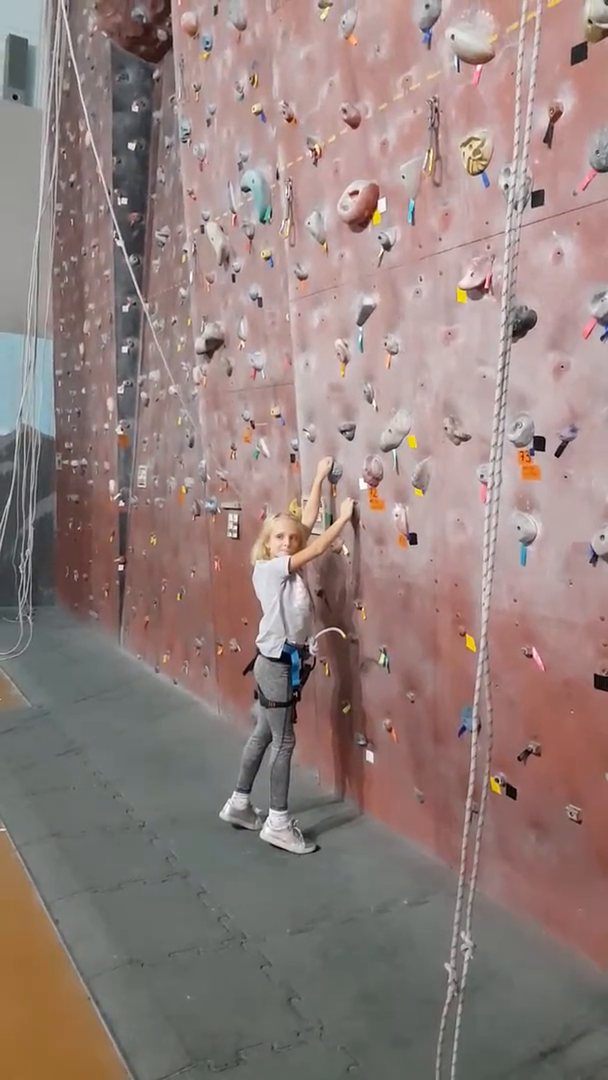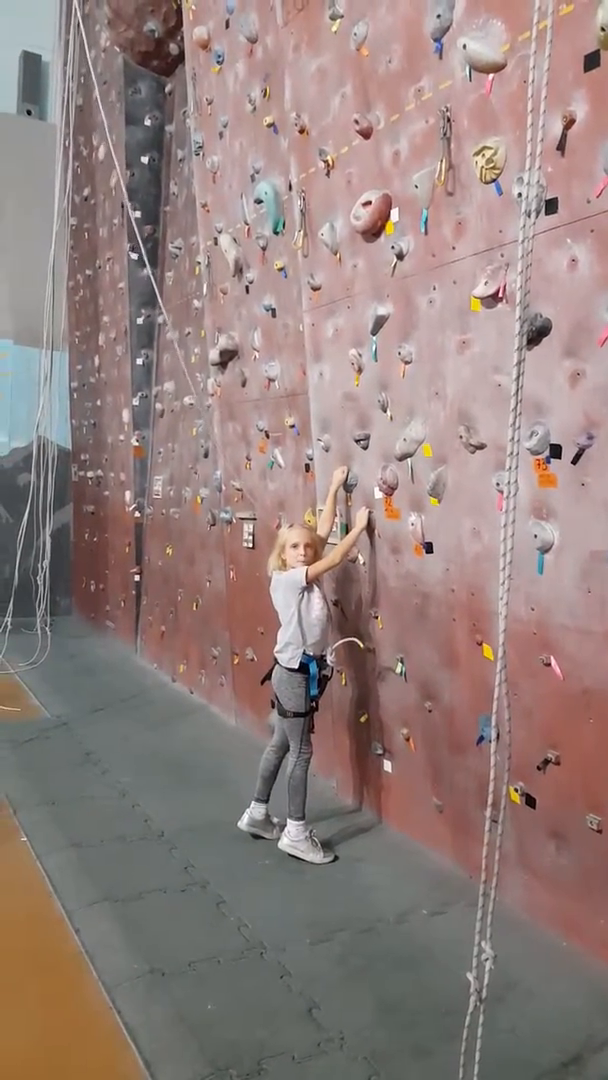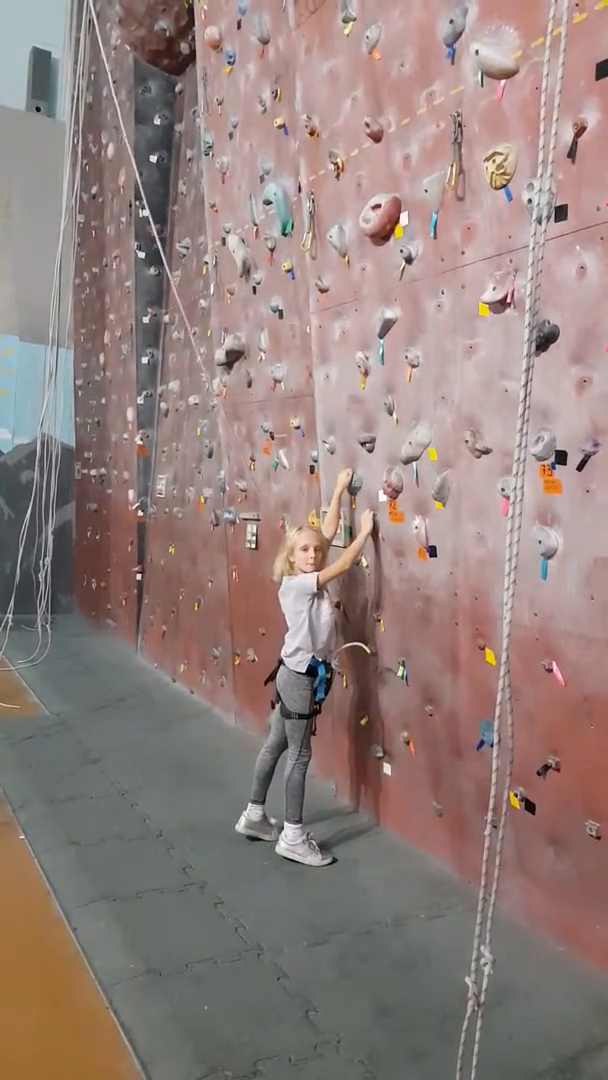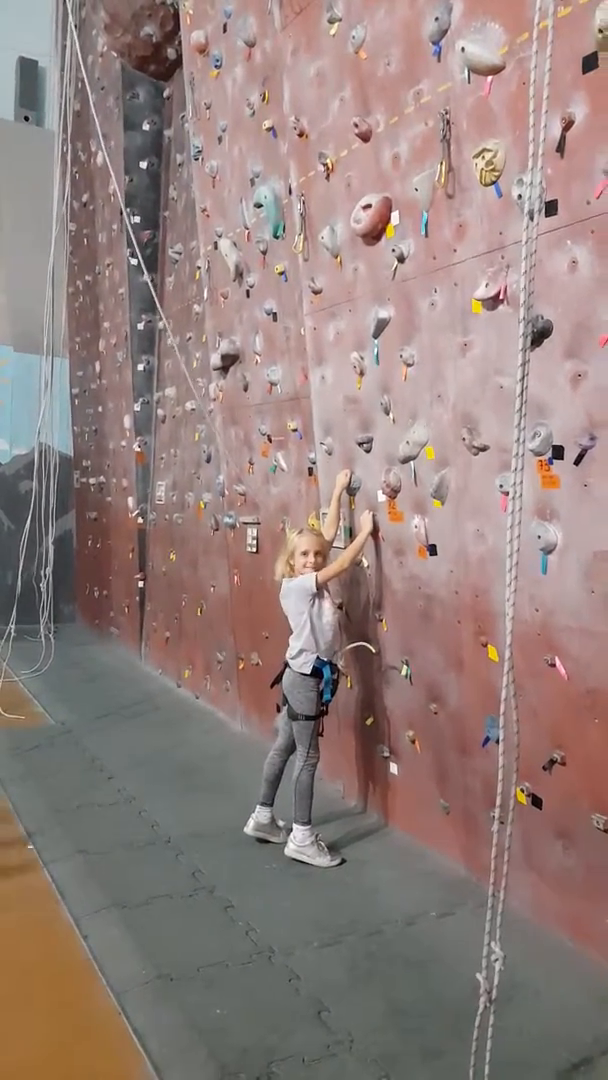
dt=0.5s
person 1, frame 1
left shoulder: (291, 566)
right shoulder: (267, 569)
left elbow: (308, 522)
right elbow: (318, 548)
left wrist: (320, 478)
right wrist: (344, 517)
left hip: (289, 660)
right hip: (275, 661)
left knee: (264, 734)
right knee: (284, 741)
left ankle: (239, 804)
right ankle: (278, 823)
person 1, frame 2
left shoulder: (307, 576)
right shoulder: (284, 580)
left elbow: (323, 532)
right elbow: (334, 559)
left wrist: (334, 489)
right wrist: (359, 526)
left hip: (306, 670)
right hip: (294, 671)
left knee: (281, 744)
right knee: (301, 752)
left ankle: (257, 814)
right ankle: (296, 833)
person 1, frame 3
left shoulder: (311, 579)
right shoulder: (295, 585)
left elbow: (328, 533)
right elbow: (343, 566)
left wrist: (339, 491)
right wrist: (365, 531)
left hip: (302, 674)
right hip: (299, 675)
left knee: (276, 745)
right knee: (299, 756)
left ankle: (254, 816)
right ankle: (293, 837)
person 1, frame 4
left shoulder: (314, 581)
right shoulder: (295, 586)
left elbow: (328, 536)
right elbow: (342, 564)
left wrist: (338, 493)
right wrist: (365, 531)
left hip: (311, 675)
right hip: (304, 677)
left knee: (284, 747)
right knee: (308, 757)
left ankle: (262, 818)
right ankle: (302, 839)
